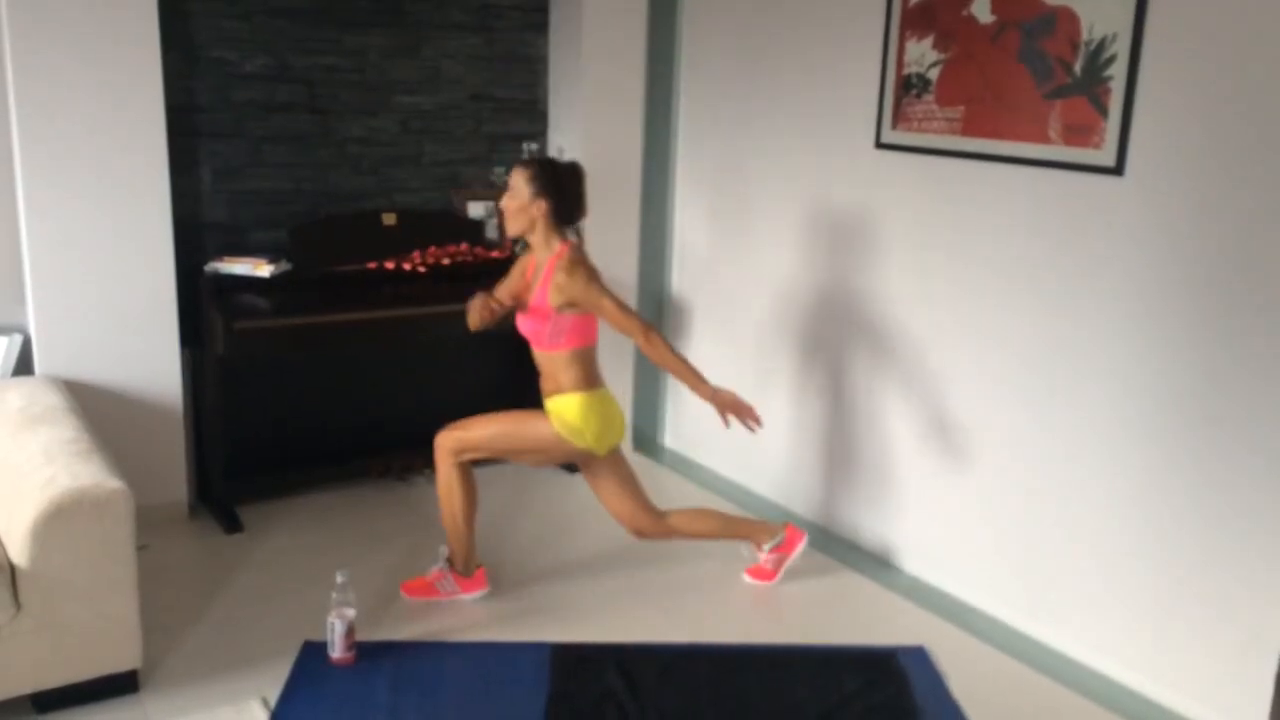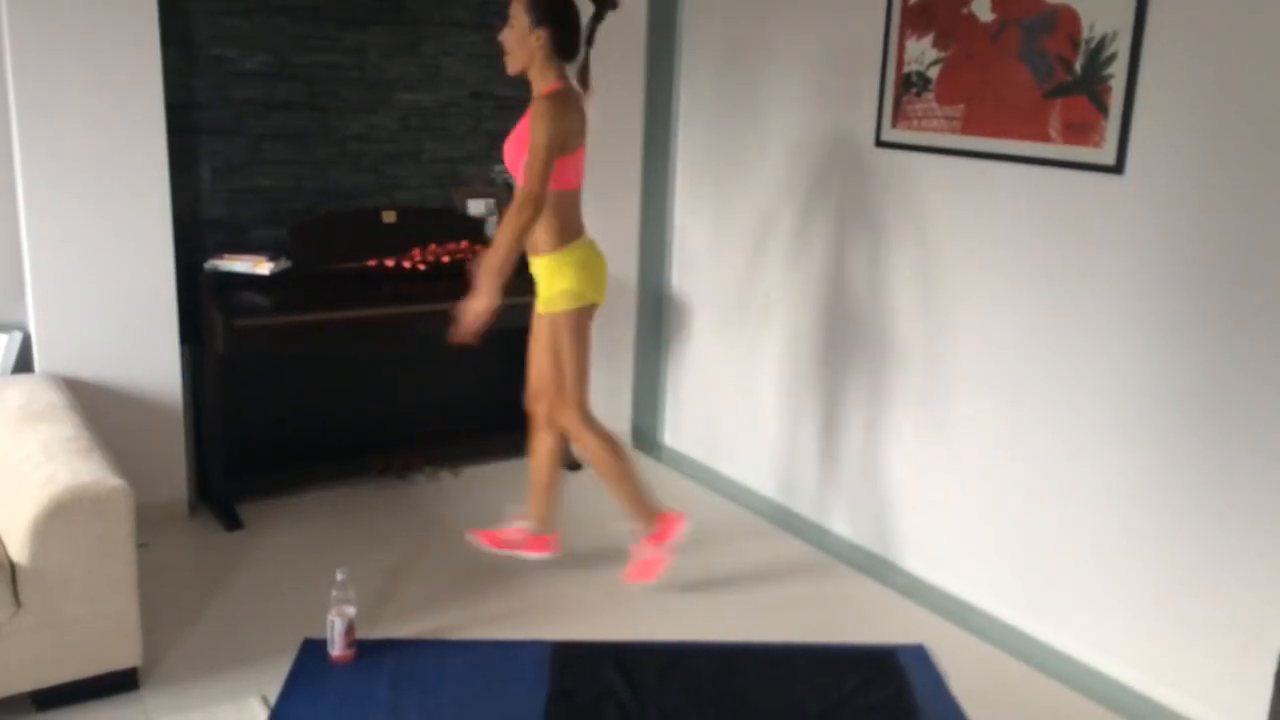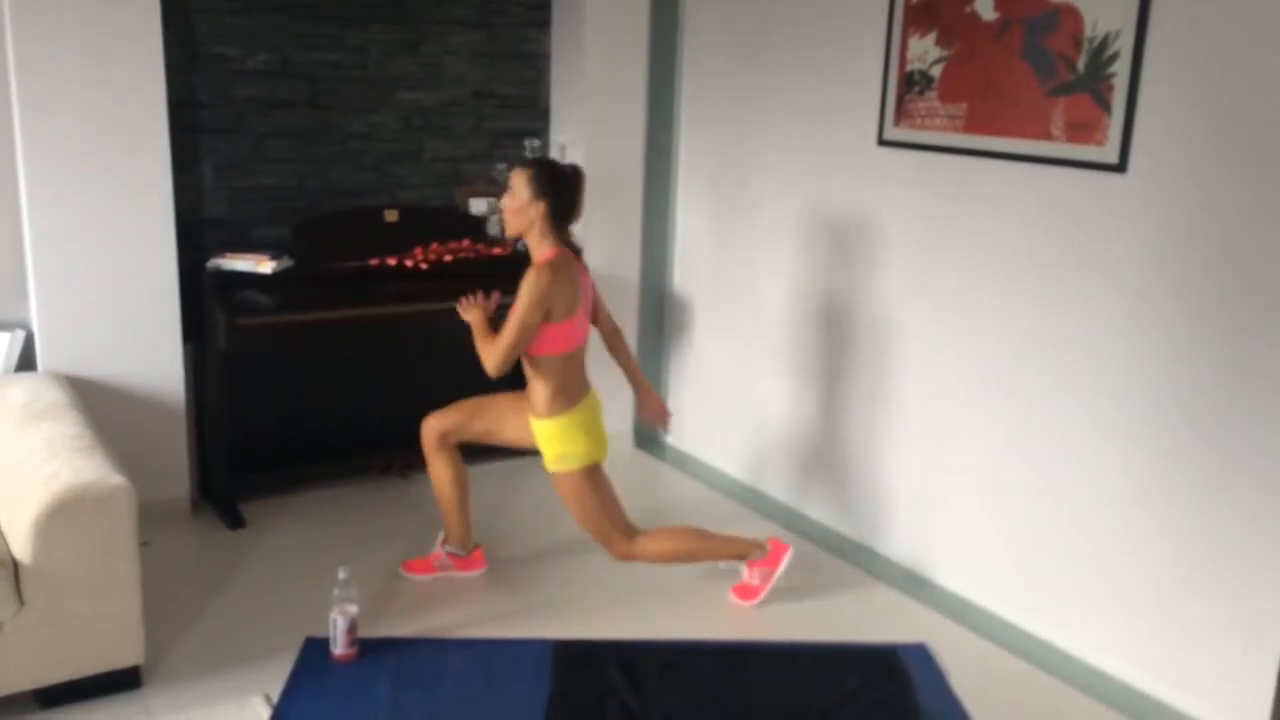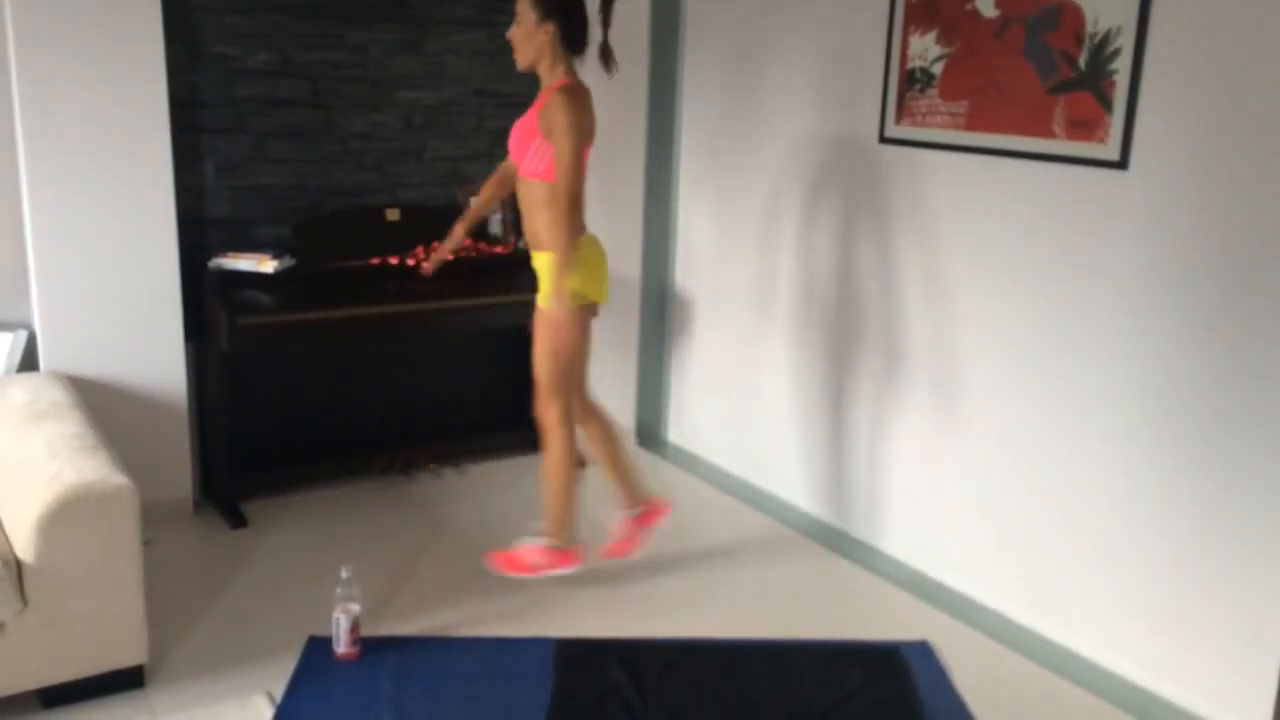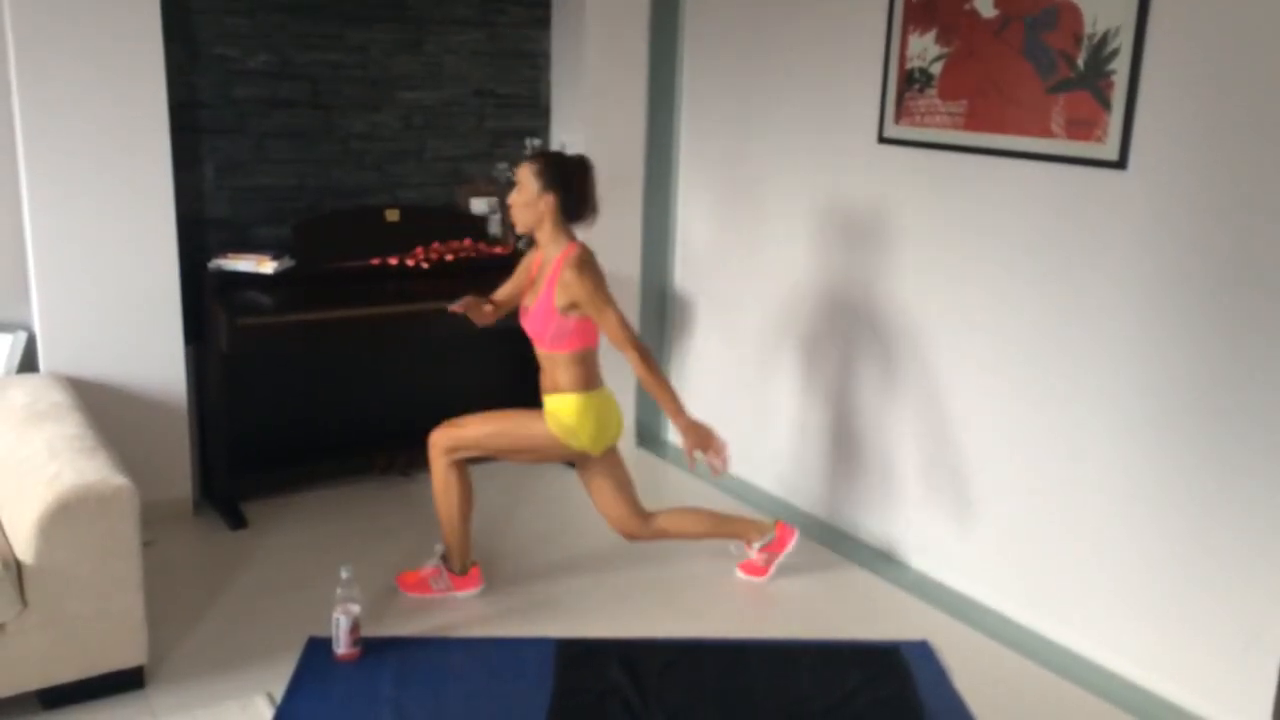
dt=0.4s
person 1, frame 1
left shoulder: (569, 271)
right shoulder: (534, 258)
left elbow: (641, 333)
right elbow: (489, 307)
left wrist: (710, 392)
right wrist: (481, 306)
left hip: (579, 417)
right hip: (583, 412)
left knee: (449, 447)
right knee: (644, 523)
left ankle: (461, 572)
right ankle: (775, 539)
person 1, frame 2
left shoulder: (550, 105)
right shoulder: (557, 99)
left elbow: (528, 200)
left wrist: (488, 286)
right wrist: (490, 265)
left hip: (566, 275)
right hip: (560, 269)
left knee: (570, 415)
right knee: (541, 405)
left ankle: (653, 525)
right ankle: (537, 528)
person 1, frame 3
left shoulder: (545, 278)
right shoulder: (564, 264)
left elbow: (496, 362)
right elbow: (608, 328)
left wrist: (477, 318)
right wrist: (641, 387)
left hip: (564, 429)
right hip: (548, 410)
left knee: (623, 544)
right knee: (435, 431)
left ankle: (761, 554)
right ankle: (460, 550)
person 1, frame 4
left shoulder: (567, 100)
right shoulder: (549, 97)
left elbow: (568, 200)
right elbow: (512, 173)
left wrist: (566, 283)
right wrist: (460, 228)
left hip: (568, 271)
right hip: (559, 270)
left knee: (554, 409)
right knee: (572, 403)
left ankle: (557, 542)
right ankle: (638, 506)
person 1, frame 5
left shoulder: (575, 270)
right shoulder: (539, 258)
left elbow: (633, 349)
right elbow: (497, 305)
left wrist: (684, 422)
right wrist: (481, 310)
left hip: (576, 418)
right hip: (580, 412)
left knee: (443, 443)
right knee: (634, 525)
left ankle: (457, 569)
right ankle: (765, 535)
